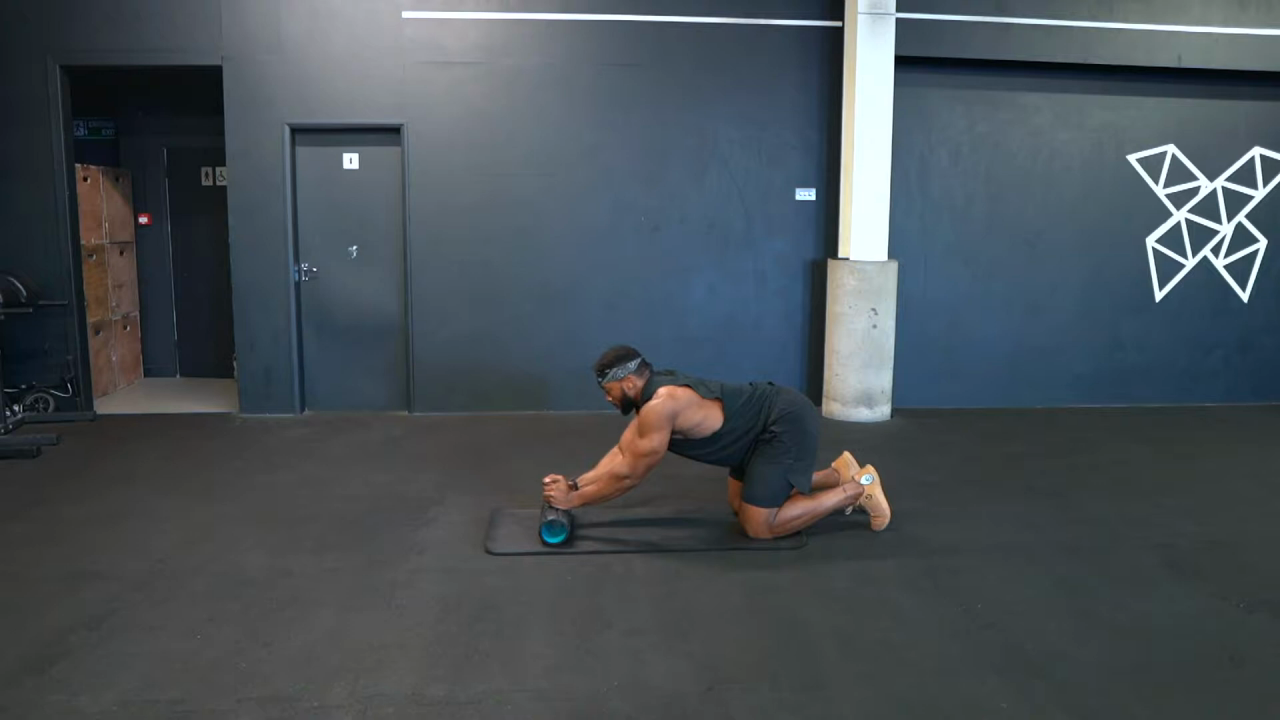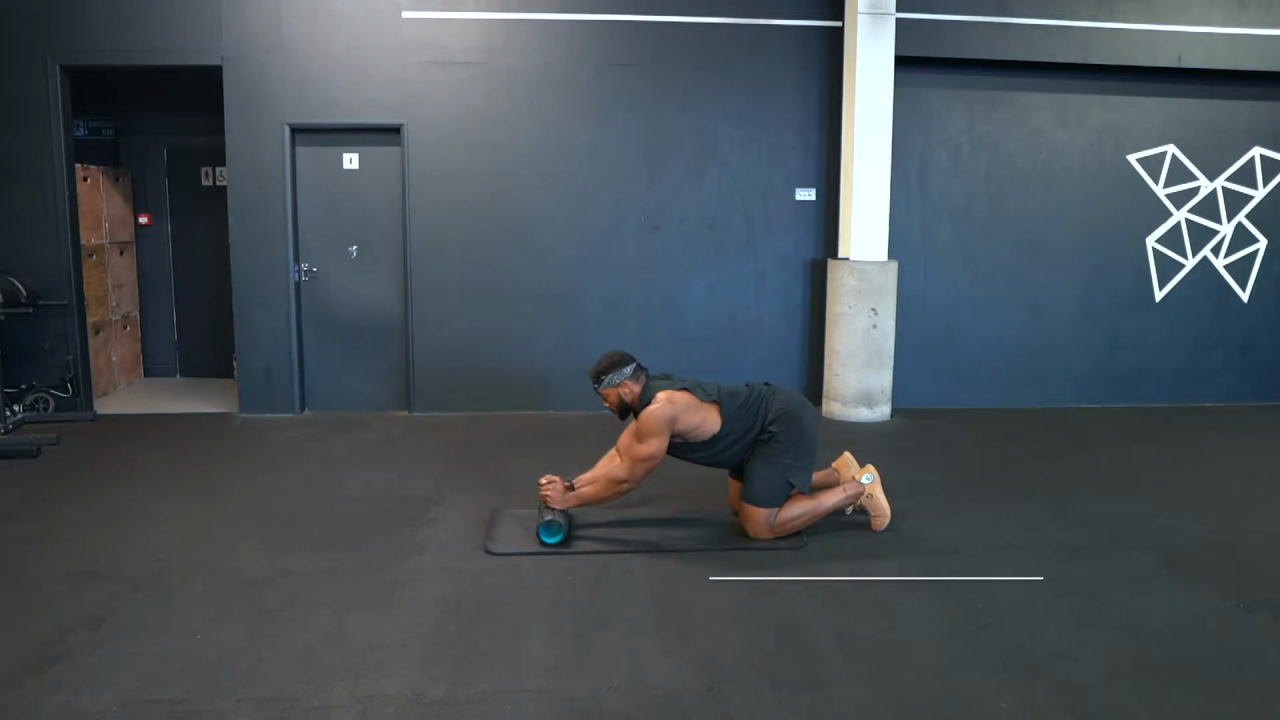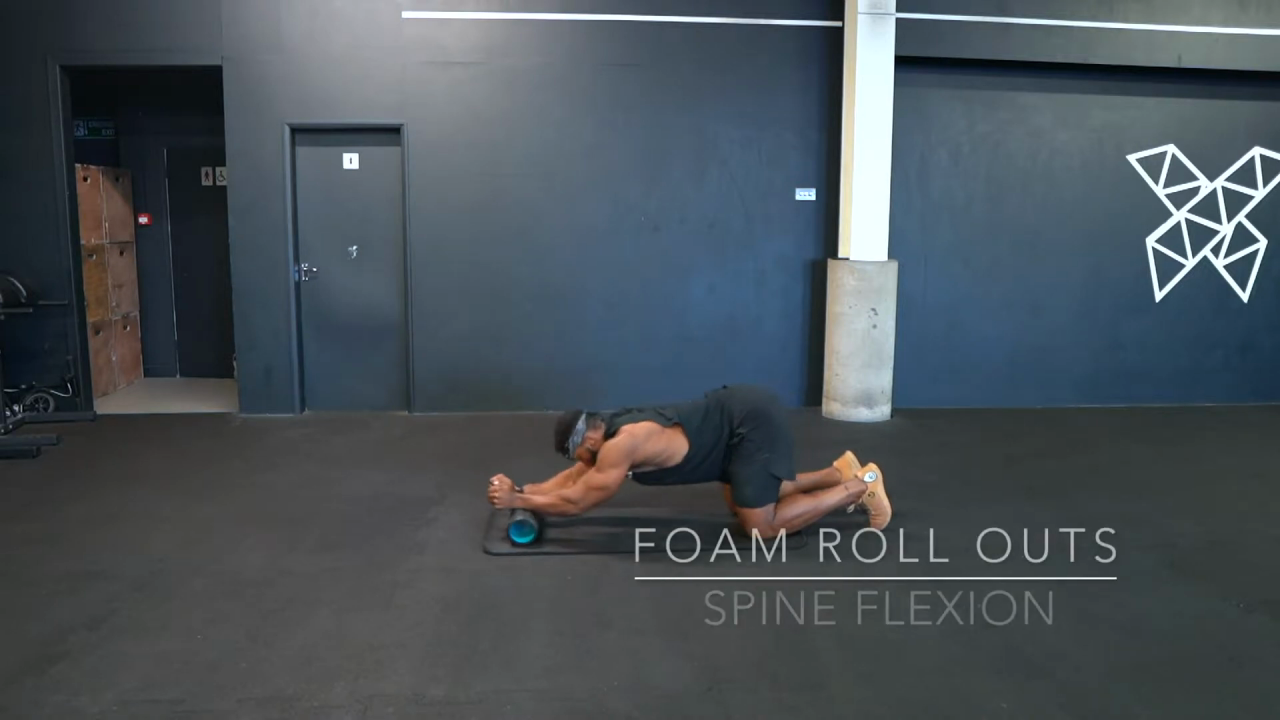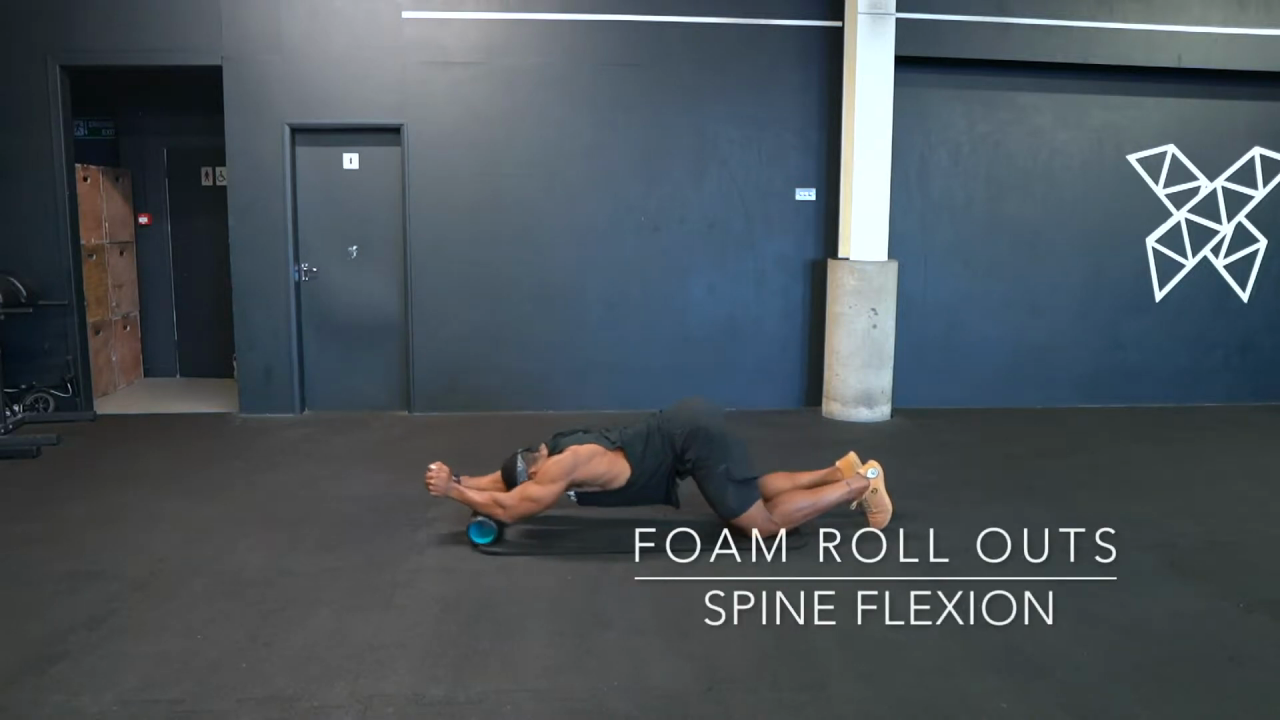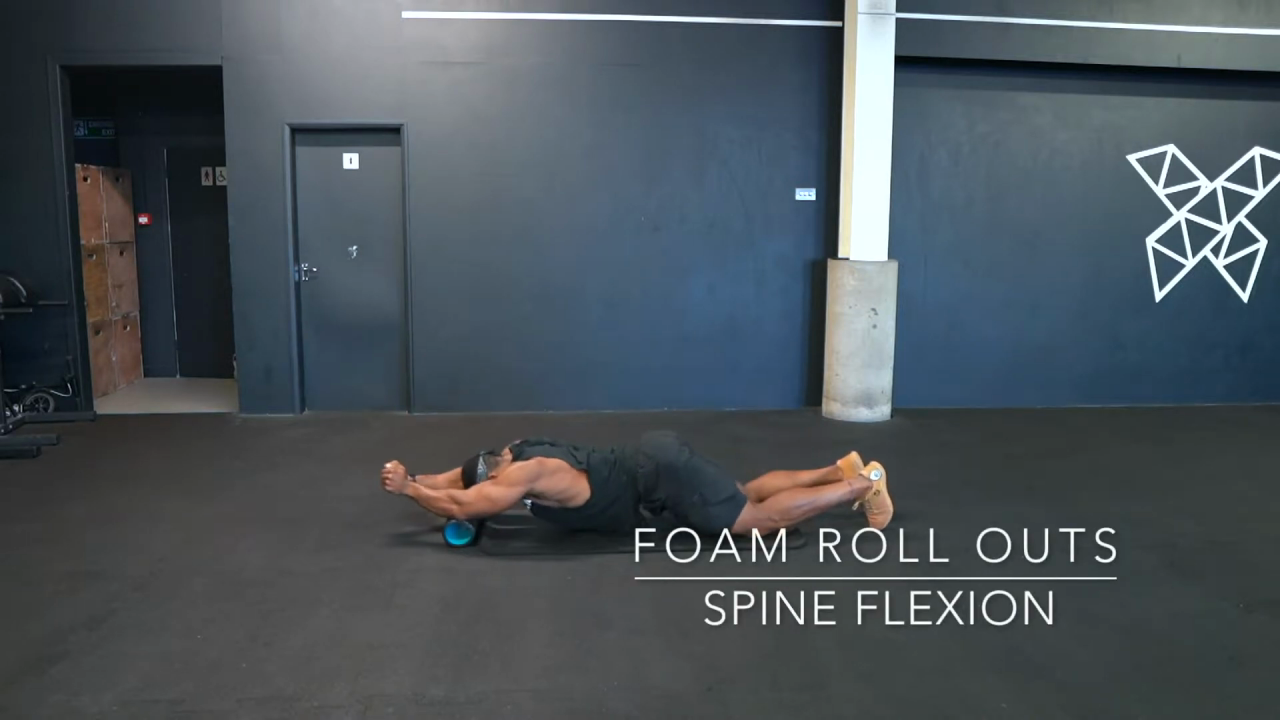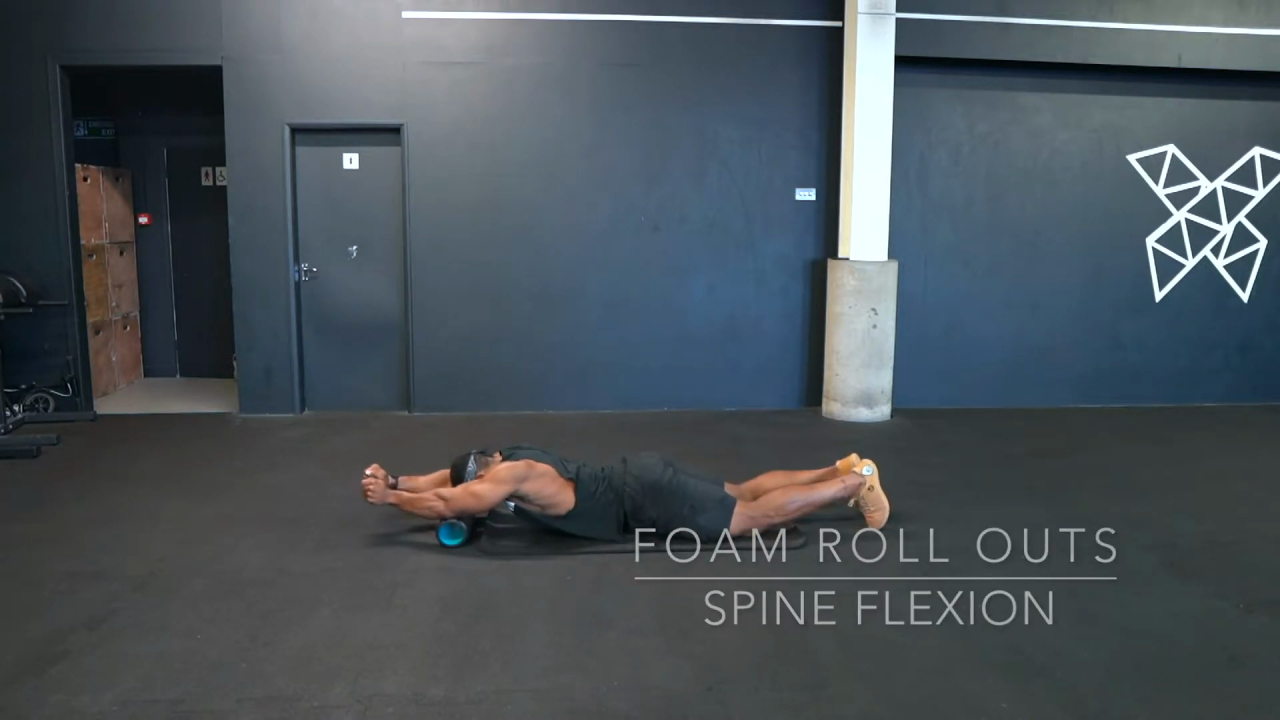
dt=0.7s
person 1, frame 1
left shoulder: (660, 407)
right shoulder: (657, 393)
left elbow: (629, 474)
right elbow: (621, 453)
left wrist: (573, 500)
right wrist: (575, 483)
left hip: (787, 425)
right hip: (775, 414)
left knee: (759, 526)
right knee: (740, 504)
left ankle: (857, 489)
right ankle: (838, 474)
person 1, frame 2
left shoulder: (659, 411)
right shoulder: (654, 397)
left elbow: (627, 478)
right elbow: (619, 455)
left wrist: (570, 500)
right wrist: (572, 483)
left hip: (786, 424)
right hip: (772, 414)
left knee: (760, 525)
right knee: (741, 504)
left ankle: (858, 489)
right ankle: (838, 474)
person 1, frame 3
left shoulder: (622, 445)
right shoulder: (615, 429)
left elbow: (576, 501)
right elbow: (572, 478)
left wrist: (517, 501)
right wrist: (523, 489)
left hip: (753, 422)
right hip: (746, 409)
left knee: (761, 526)
right knee: (745, 502)
left ankle: (858, 487)
right ankle: (838, 471)
person 1, frame 4
left shoulder: (565, 465)
right shoulder: (555, 451)
left elbow: (508, 509)
right elbow: (506, 479)
left wrist: (452, 491)
right wrist: (459, 481)
left hip: (693, 437)
right hip: (691, 427)
left knee: (764, 522)
right knee: (753, 493)
left ankle: (860, 485)
right ankle: (842, 471)
person 1, frame 5
left shoulder: (525, 474)
right shoulder: (517, 453)
left elbow: (461, 506)
right elbow: (463, 479)
left wrist: (407, 487)
right wrist: (415, 478)
left hip: (657, 474)
right hip: (656, 457)
left knee: (762, 518)
right knee: (748, 492)
left ankle: (862, 483)
right ankle: (842, 470)
person 1, frame 6
left shoulder: (511, 477)
right shoulder: (506, 460)
left elbow: (446, 503)
right elbow: (449, 478)
left wrist: (388, 497)
right wrist: (396, 480)
left hip: (647, 499)
right hip: (642, 479)
left knee: (755, 517)
right knee: (743, 492)
left ankle: (856, 481)
right ankle: (842, 470)
